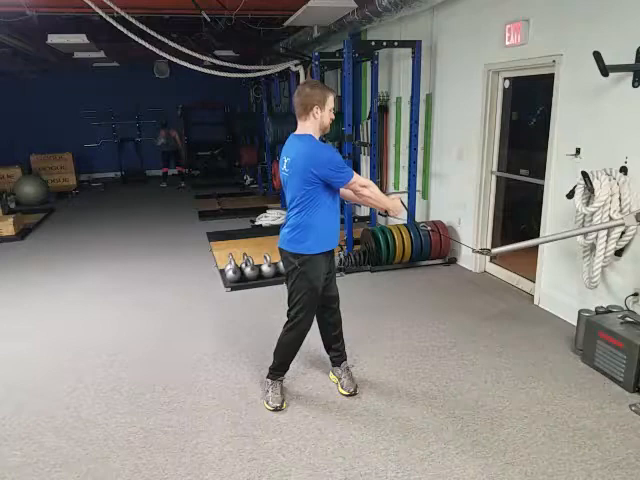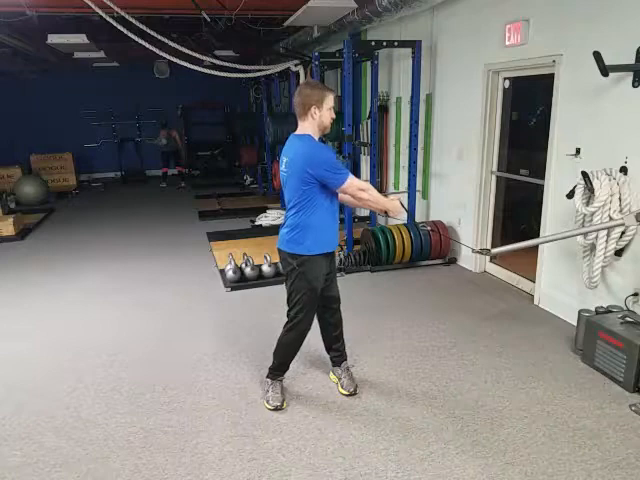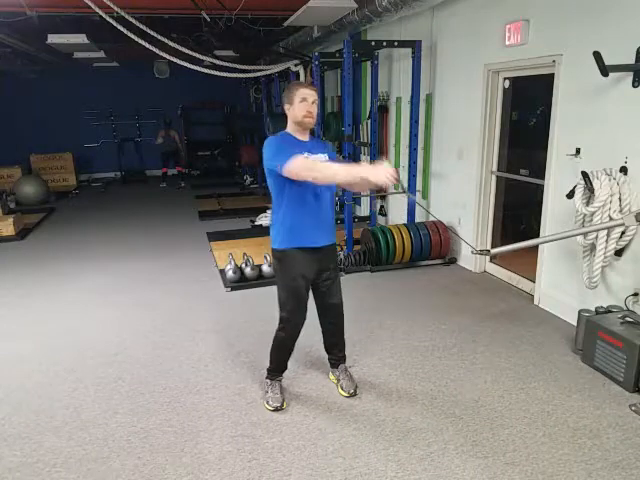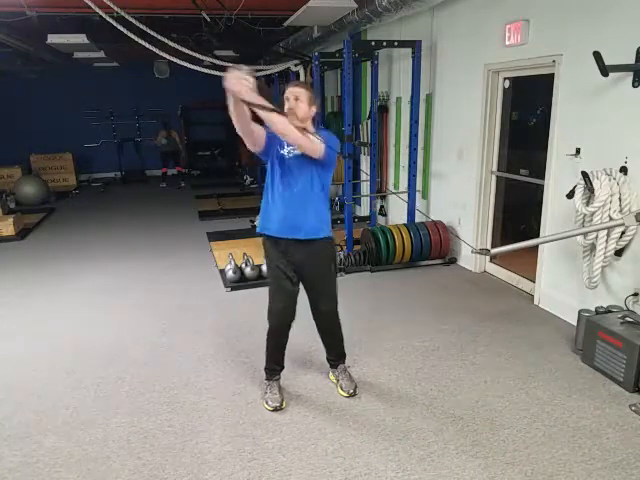
dt=0.4s
person 1, frame 1
left shoulder: (294, 146)
right shoulder: (318, 153)
left elbow: (338, 189)
right elbow: (361, 185)
left wrist: (377, 203)
right wrist: (389, 205)
left hip: (317, 248)
right hip: (305, 251)
left knee: (329, 307)
right knee: (300, 318)
left ankle: (339, 364)
right ankle: (274, 378)
person 1, frame 2
left shoulder: (295, 146)
right shoulder: (315, 153)
left elbow: (337, 193)
right elbow: (358, 189)
left wrist: (376, 204)
right wrist: (388, 206)
left hip: (318, 249)
right hip: (304, 252)
left knee: (330, 308)
right knee: (300, 318)
left ankle: (339, 364)
right ankle: (274, 378)
person 1, frame 3
left shoulder: (322, 147)
right shoulder: (276, 146)
left elbow: (346, 181)
right elbow: (312, 173)
left wrist: (370, 178)
right wrist: (366, 171)
left hip: (325, 245)
right hip: (292, 249)
left knee: (332, 310)
right knee: (292, 319)
left ankle: (338, 366)
right ankle: (273, 378)
person 1, frame 4
left shoulder: (325, 141)
right shoulder: (271, 141)
left elbow: (302, 143)
right elbow: (245, 129)
left wrist: (256, 101)
right wrist: (236, 95)
left hip: (317, 242)
right hip: (278, 241)
left knee: (327, 310)
right knee: (280, 316)
left ankle: (338, 366)
right ankle: (272, 378)
